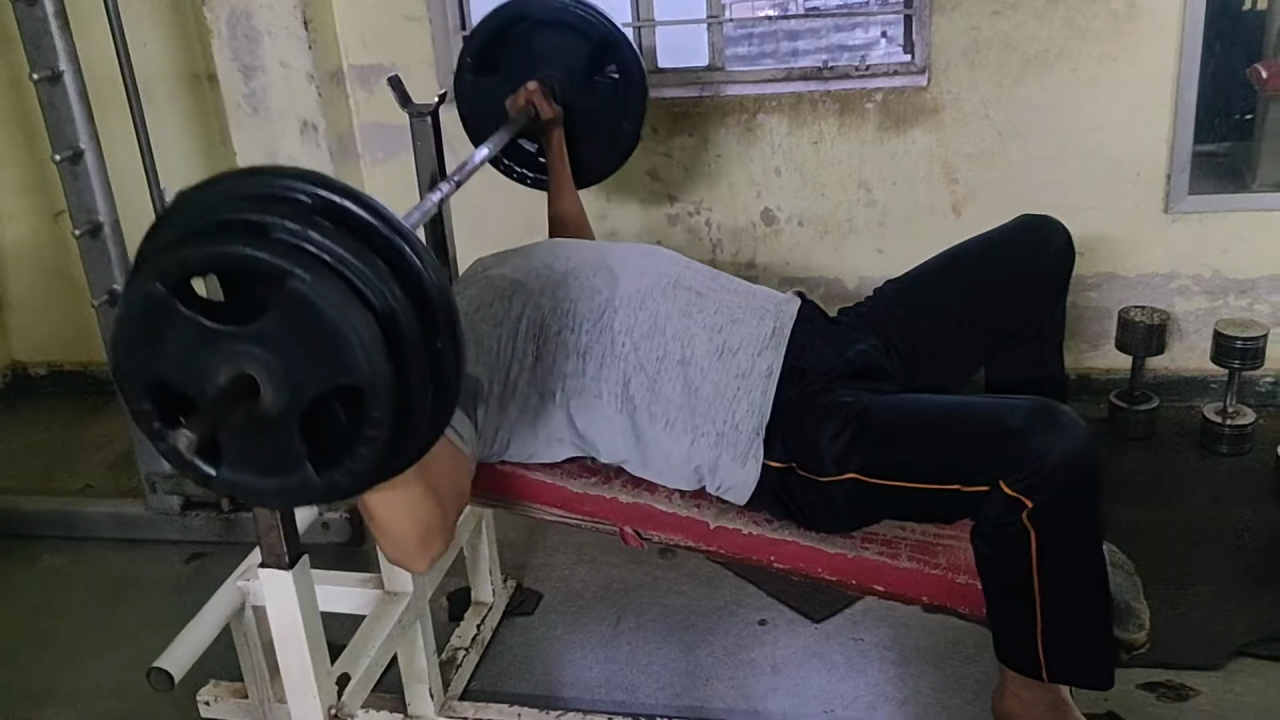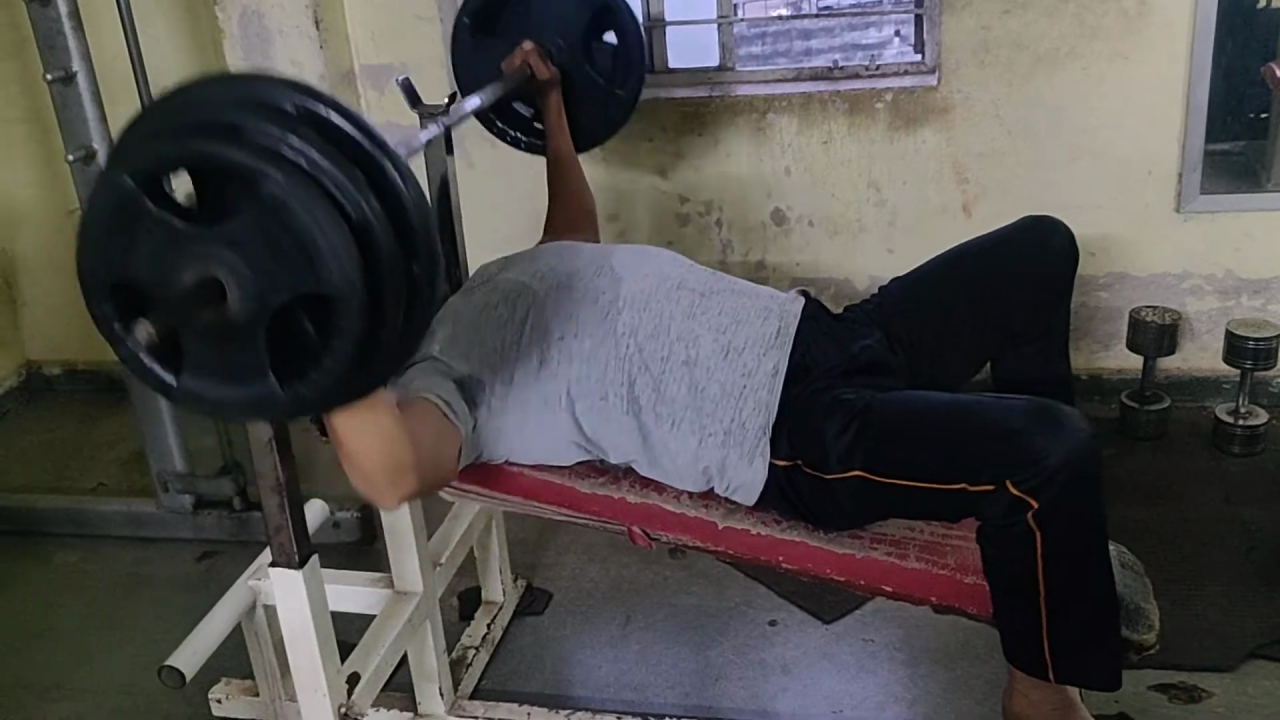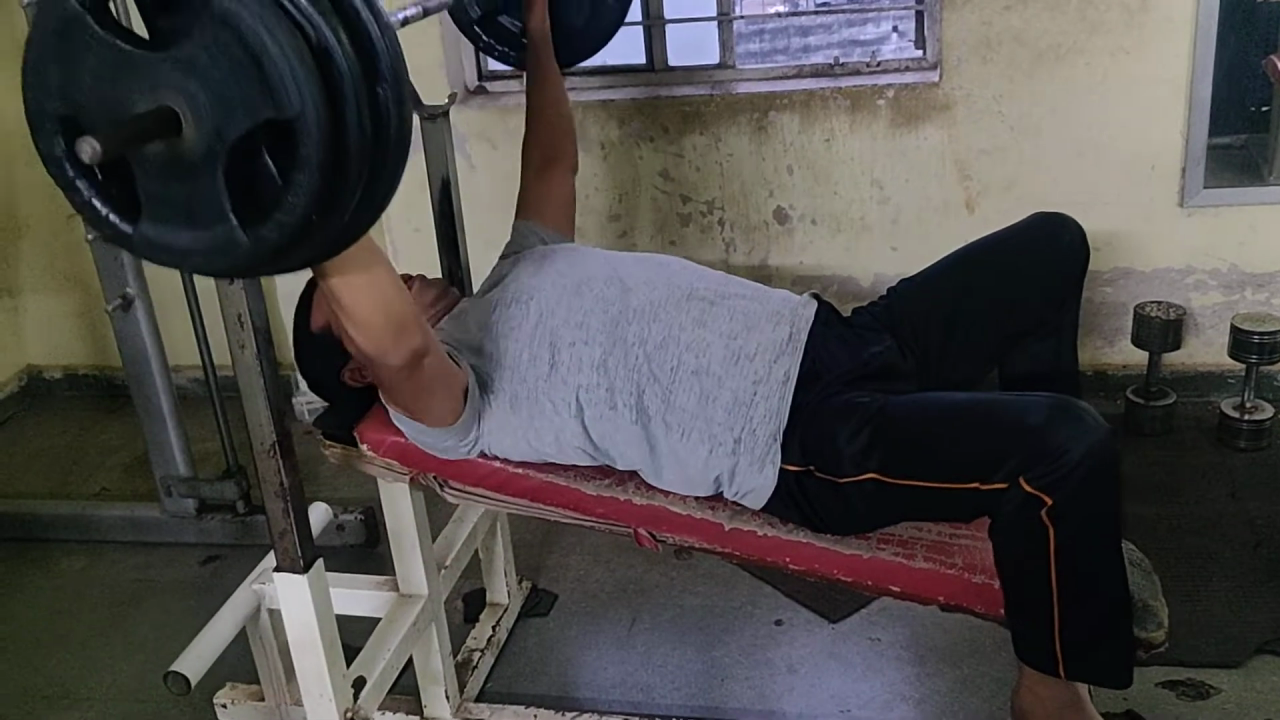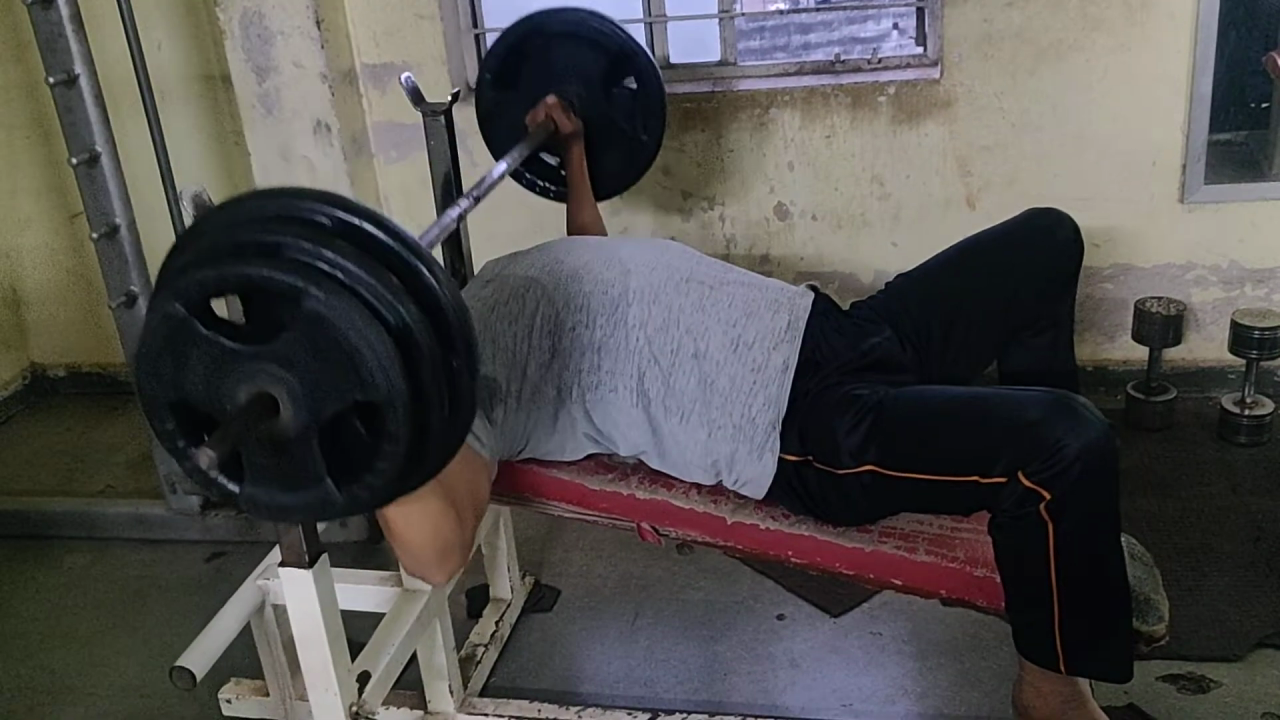
dt=0.7s
person 1, frame 1
left shoulder: (482, 283)
left elbow: (578, 270)
right elbow: (419, 538)
left wrist: (551, 136)
left hip: (818, 344)
right hip: (794, 433)
left knee: (1035, 247)
right knee: (1055, 447)
left ankle: (1033, 529)
person 1, frame 2
left shoulder: (485, 293)
right shoulder: (435, 376)
left elbow: (575, 246)
right elbow: (393, 476)
left wrist: (550, 101)
left hip: (822, 339)
right hip: (800, 435)
left knee: (1039, 247)
right knee: (1055, 450)
left ankle: (1041, 524)
person 1, frame 3
left shoulder: (509, 284)
right shoulder: (442, 380)
left elbow: (554, 171)
right elbow: (389, 344)
left hip: (832, 345)
right hip: (809, 438)
left knee: (1051, 245)
right knee: (1072, 445)
left ankle: (1052, 529)
person 1, frame 4
left shoulder: (491, 290)
left elbow: (591, 268)
right elbow: (438, 550)
left wrist: (571, 147)
left hip: (826, 334)
right hip: (809, 429)
left knee: (1045, 240)
right knee: (1072, 441)
left ankle: (1053, 519)
